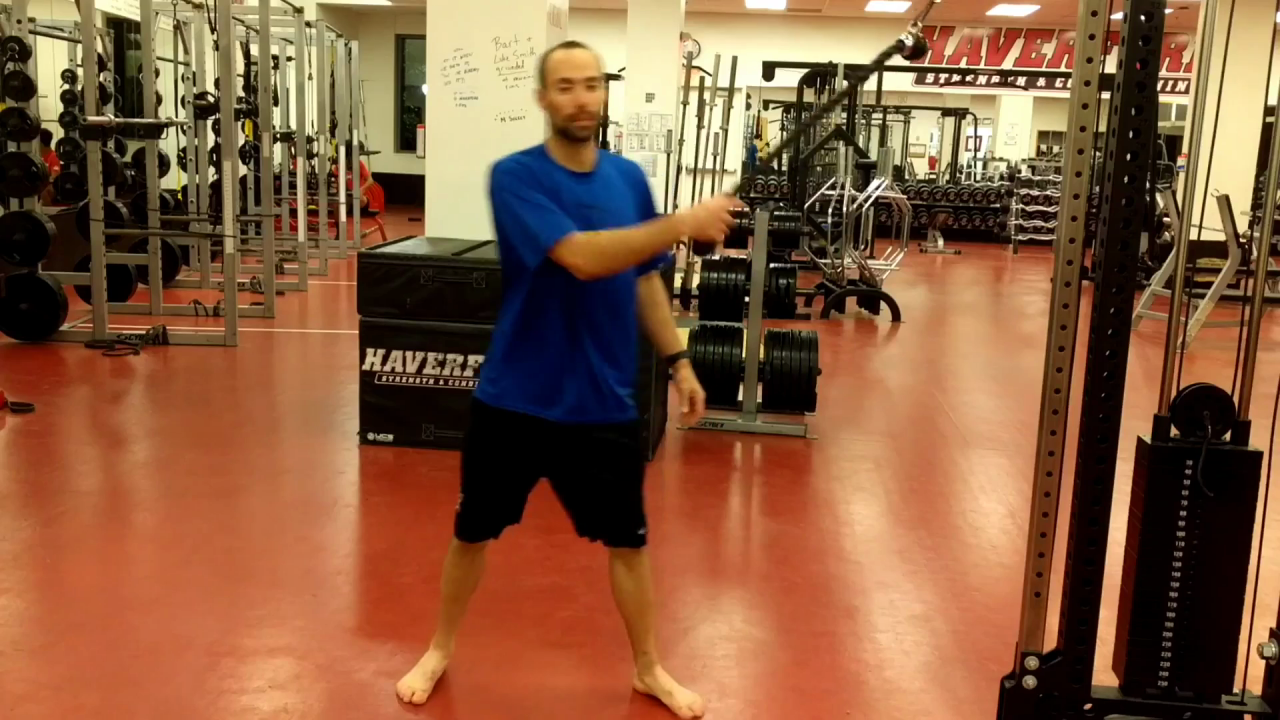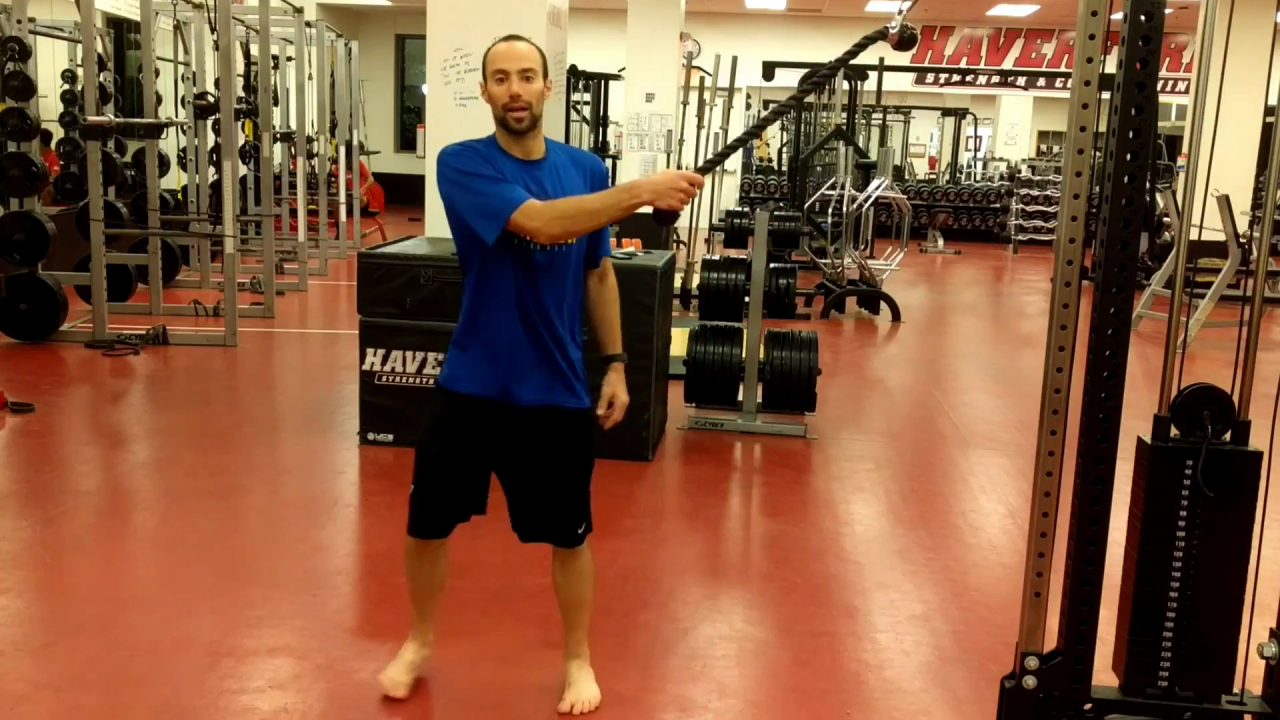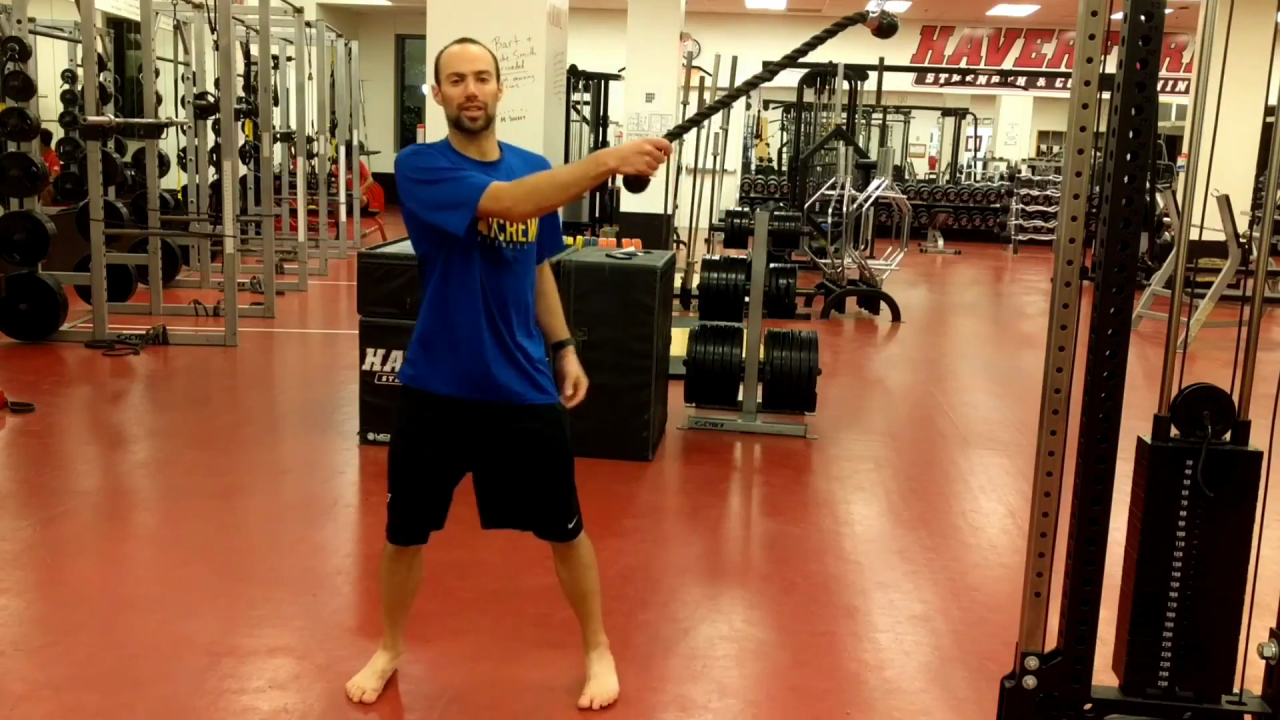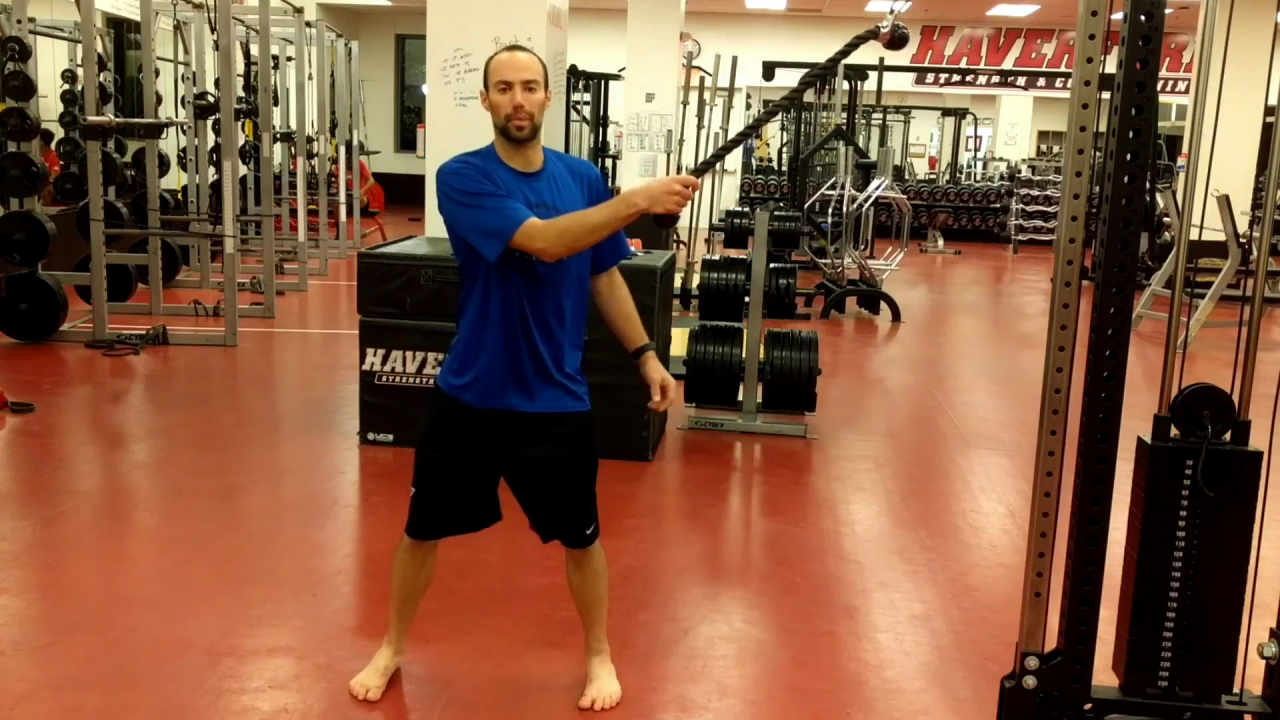
dt=0.5s
person 1, frame 1
left shoulder: (630, 179)
right shoulder: (515, 176)
left elbow: (646, 276)
right elbow: (579, 257)
left wrist: (679, 360)
right wrist: (683, 223)
left hip: (602, 402)
right hip: (513, 397)
left knee: (627, 538)
right knee: (473, 533)
right ankle: (439, 651)
person 1, frame 2
left shoulder: (584, 169)
right shoulder: (462, 164)
left elbow: (598, 272)
right elbow: (538, 222)
left wrist: (614, 362)
right wrist: (641, 191)
left hip: (556, 391)
right hip: (470, 385)
left knee: (568, 536)
right knee: (426, 523)
left ankle: (578, 660)
right ankle: (419, 642)
person 1, frame 3
left shoulder: (534, 167)
right shoulder: (420, 166)
right elbow: (506, 203)
left wrist: (564, 348)
right wrist: (610, 160)
left hip: (524, 388)
right hip: (437, 388)
left knee: (564, 529)
right knee: (404, 532)
left ankle: (598, 649)
right ankle: (389, 650)
person 1, frame 4
left shoulder: (582, 178)
right shoulder: (462, 177)
left elbow: (604, 276)
right elbow: (540, 240)
left wrist: (645, 355)
right wrist: (640, 199)
left hip: (556, 399)
right hip: (469, 394)
left knee: (581, 537)
right knee: (424, 529)
left ankle: (599, 655)
right ankle: (391, 648)
